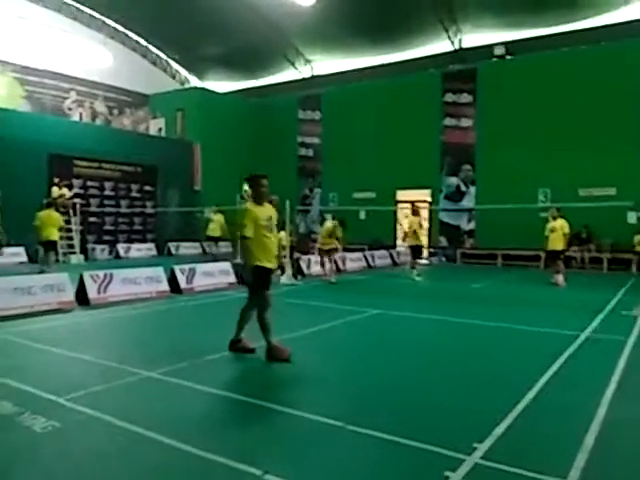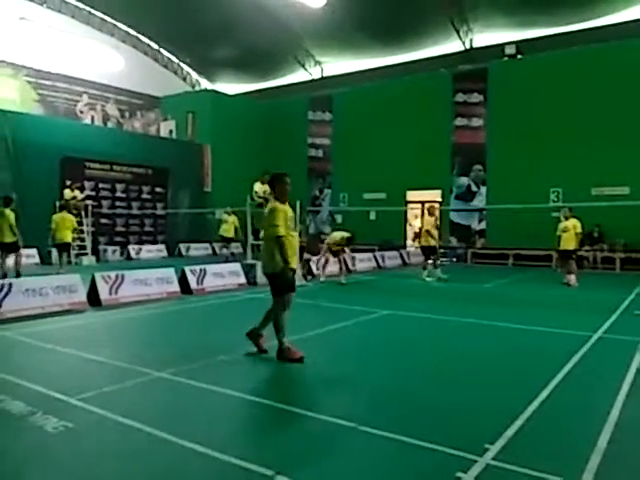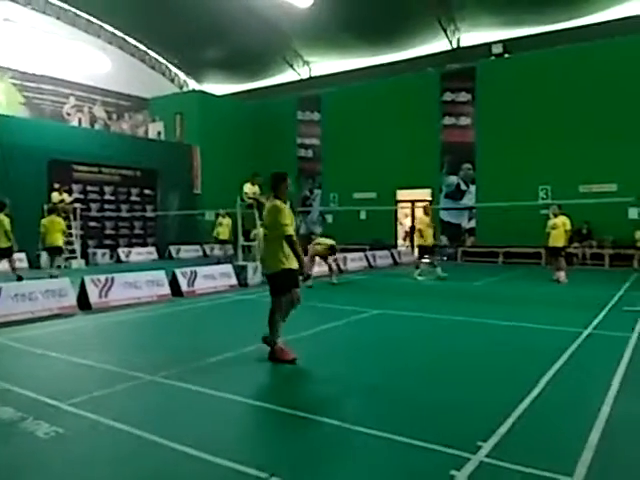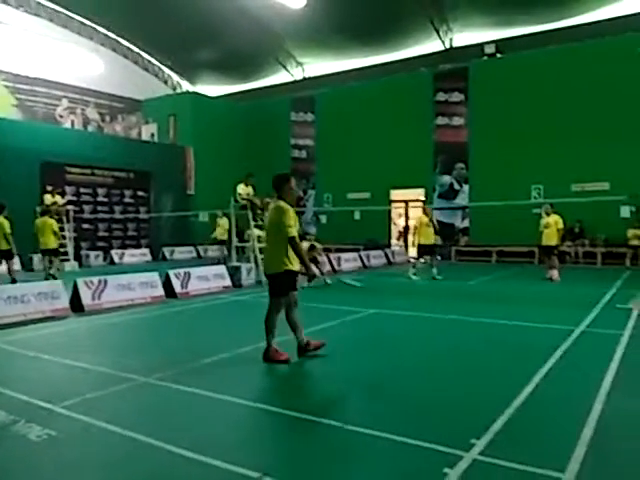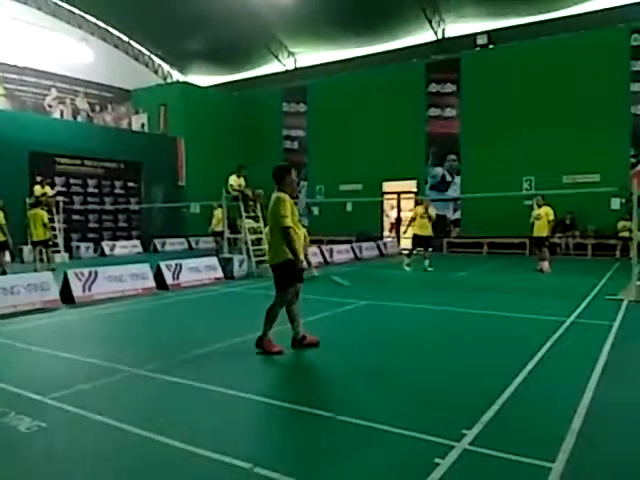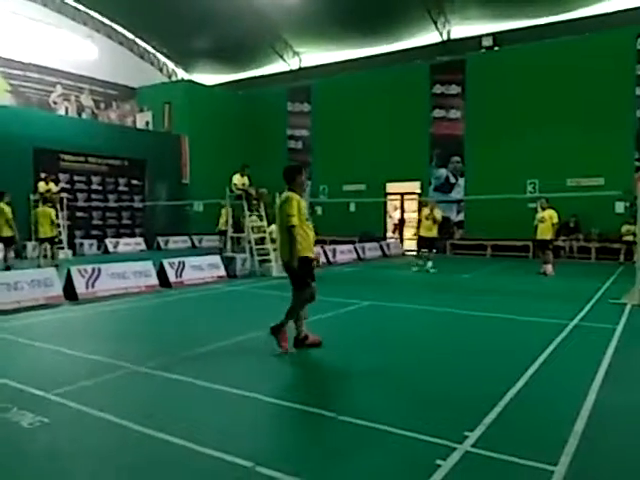
dt=0.2s
person 1, frame 1
left shoulder: (270, 209)
right shoulder: (249, 210)
right elbow: (245, 240)
left wrist: (277, 259)
right wrist: (247, 267)
left hip: (268, 263)
right hip: (256, 264)
left knee: (253, 302)
right knee: (264, 303)
left ankle: (237, 339)
right ankle: (271, 346)
person 1, frame 2
left shoulder: (285, 207)
right shoulder: (276, 208)
right elbow: (278, 240)
right wrist: (286, 266)
left hip: (287, 264)
right hip: (279, 266)
left knee: (283, 303)
right knee: (282, 304)
left ankle: (257, 332)
right ankle: (283, 347)
person 1, frame 3
left shoulder: (274, 206)
right shoulder: (279, 208)
right elbow: (289, 239)
right wrist: (303, 264)
left hip: (285, 263)
right hip: (278, 264)
left knee: (293, 300)
right knee: (278, 305)
left ankle: (274, 337)
right ankle: (276, 347)
person 1, frame 4
left shoulder: (277, 207)
right shoulder: (284, 209)
right elbow: (293, 241)
right wrist: (308, 266)
left hip: (286, 265)
right hip: (281, 266)
left knee: (291, 304)
right knee: (276, 306)
left ankle: (302, 343)
right ankle: (270, 349)
person 1, frame 5
left shoulder: (283, 199)
right shoulder: (282, 200)
right elbow: (287, 232)
right wrist: (298, 258)
left hip: (288, 257)
right hip: (285, 258)
left knee: (293, 296)
right knee: (282, 298)
left ankle: (298, 336)
right ankle: (264, 338)
person 1, frame 6
left shoulder: (297, 199)
right shoulder: (291, 199)
right elbow: (291, 231)
left wrist: (311, 254)
right wrist: (294, 259)
left hip: (303, 255)
right hip: (297, 256)
left knee: (301, 295)
right knee: (308, 295)
left ankle: (301, 335)
right ankle: (281, 327)
